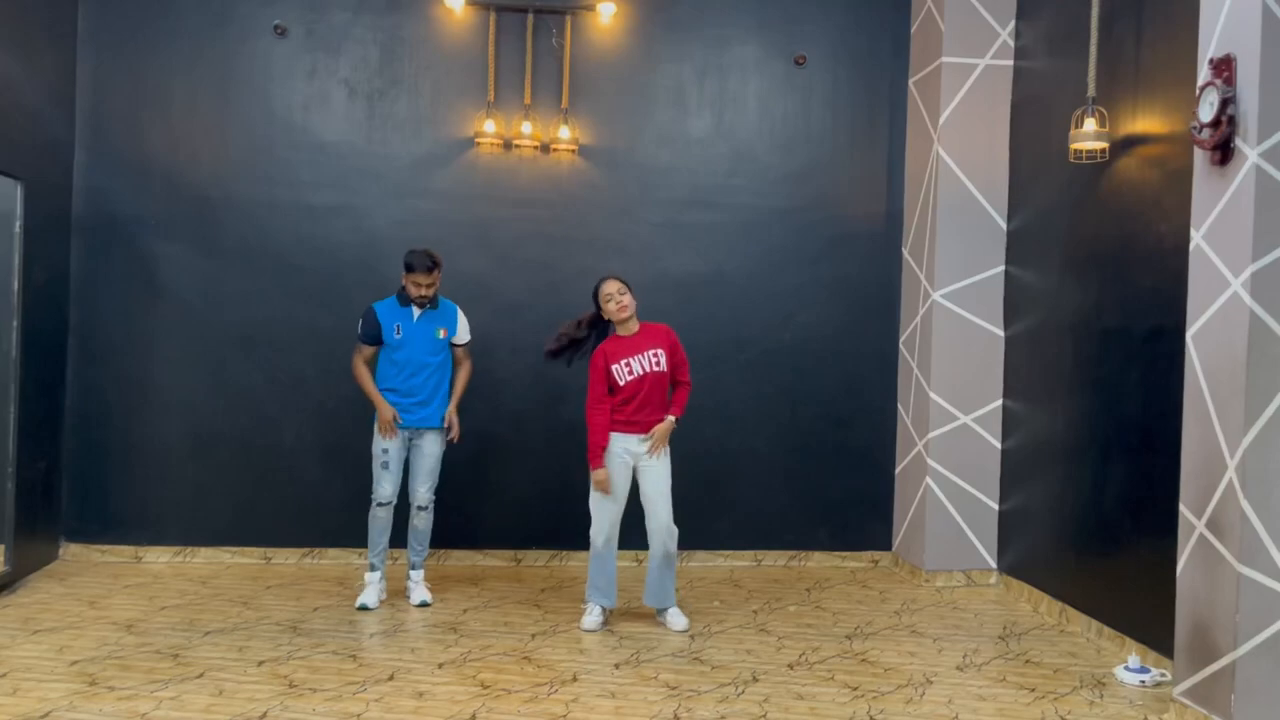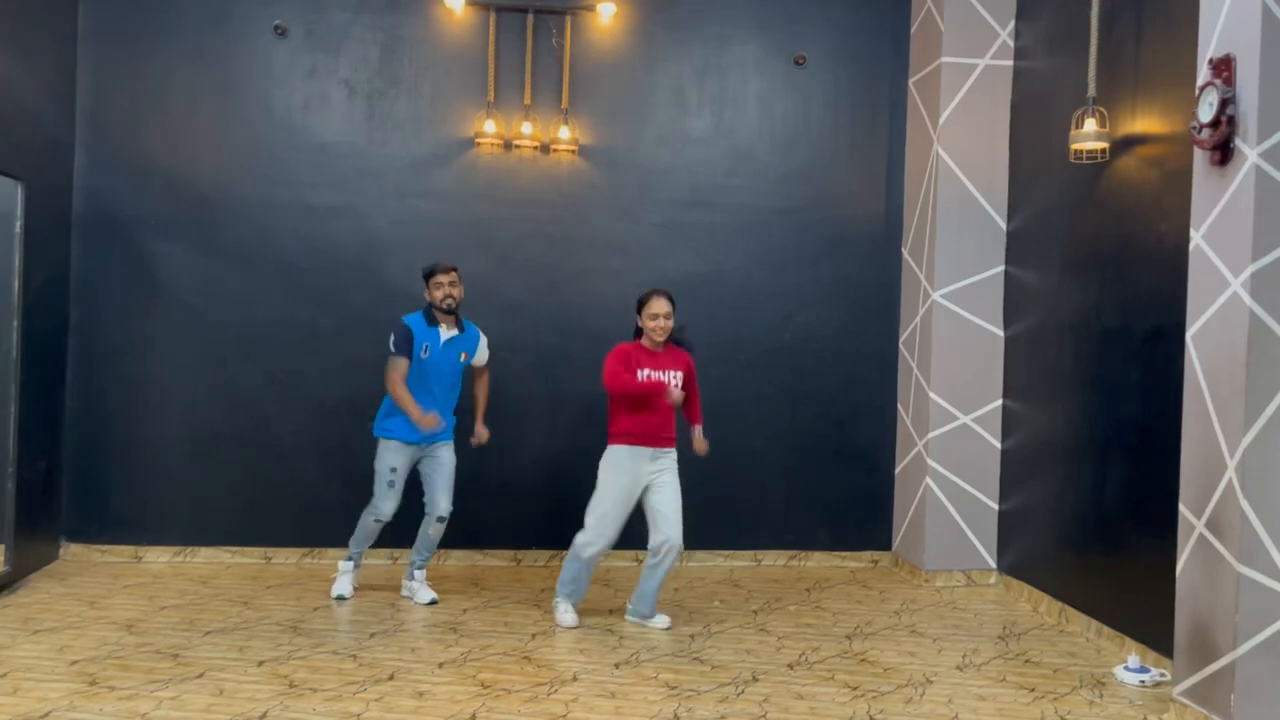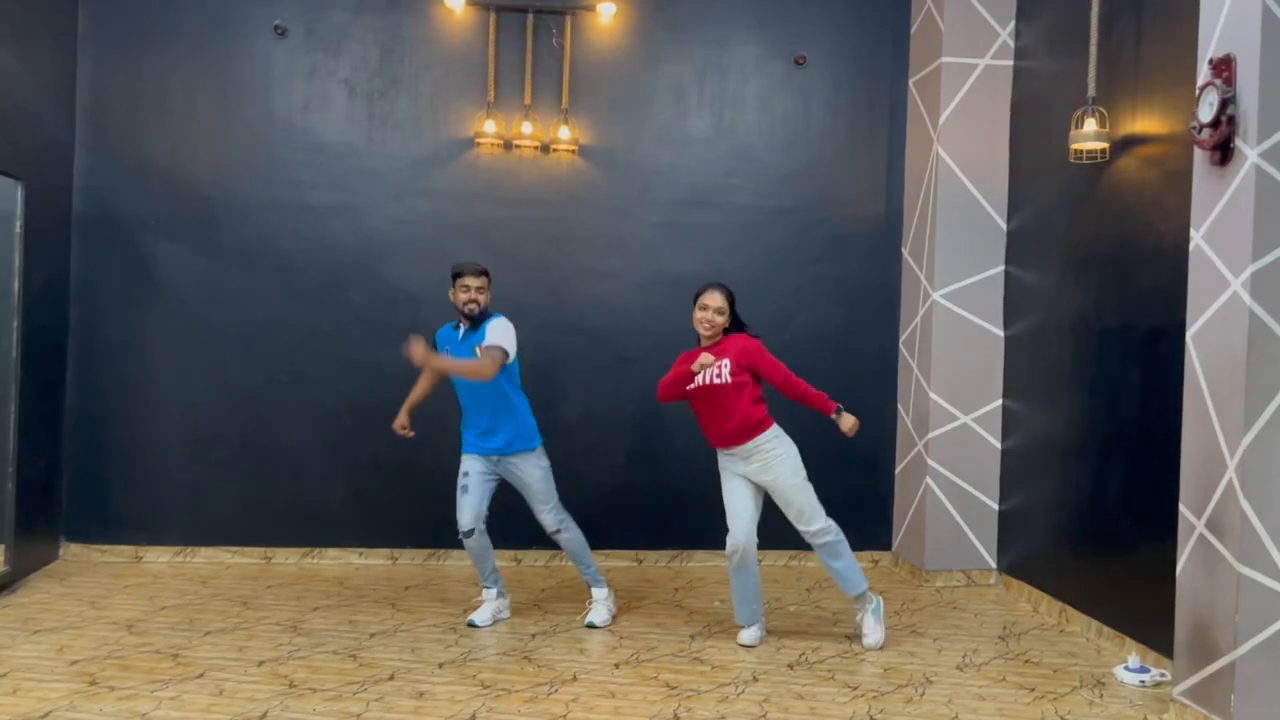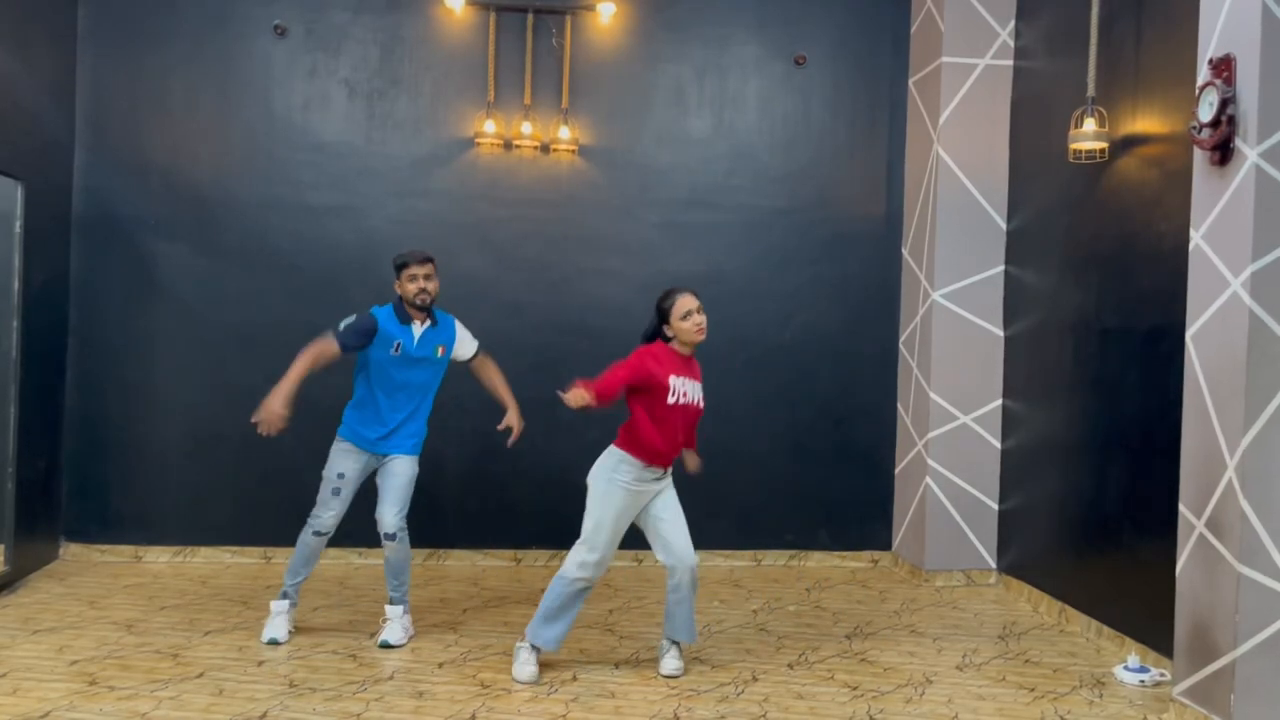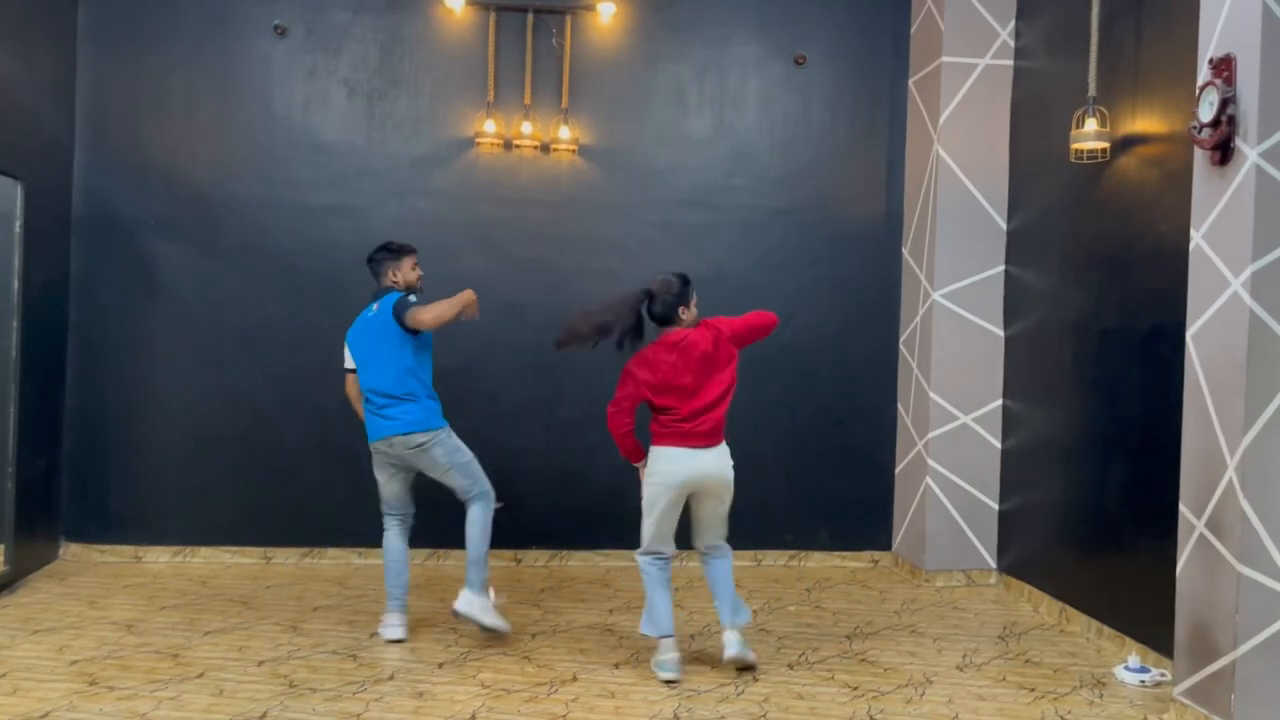
dt=1s
person 1, frame 1
left shoulder: (663, 336)
right shoulder: (602, 353)
left elbow: (682, 382)
right elbow: (597, 410)
left wrist: (670, 420)
right wrist: (597, 462)
left hip: (652, 441)
right hip: (614, 443)
left knee: (662, 526)
right knee: (604, 527)
left ankle: (664, 603)
right ankle: (597, 603)
person 1, frame 2
left shoulder: (682, 359)
right shoulder: (626, 352)
left elbow: (691, 393)
right elbow: (612, 382)
left wrist: (697, 427)
right wrist: (662, 389)
left hip: (664, 459)
right hip: (626, 454)
left knee: (669, 541)
right knee: (598, 534)
left ankle: (641, 607)
right ankle: (566, 597)
person 1, frame 3
left shoulder: (743, 347)
right shoulder: (687, 360)
left elbow: (787, 382)
right elbow: (664, 395)
left wrist: (835, 410)
right wrist: (693, 370)
left hip: (768, 448)
right hip: (730, 460)
left knee: (816, 526)
right knee: (740, 538)
left ankle: (865, 602)
right ankle: (749, 620)
person 1, frame 4
left shoulder: (693, 370)
right shoulder: (653, 357)
right elbow: (621, 376)
left wrist: (687, 450)
right wrist: (588, 393)
left hip: (659, 480)
right hip: (621, 472)
left knee: (683, 562)
right knee: (588, 563)
left ankle: (672, 643)
right ankle: (531, 645)
person 1, frame 5
left shoulder: (641, 361)
right shoulder: (718, 334)
left elbow: (618, 418)
right elbow: (768, 320)
left wrist: (639, 462)
left hip: (666, 463)
right hip: (715, 460)
left knee: (653, 554)
right knee: (713, 547)
left ankle: (665, 647)
right ankle: (733, 635)
person 2, frame 1
left shoulder: (453, 315)
right shoulder: (378, 313)
left elbow: (463, 362)
right elbow: (361, 362)
left wrist: (453, 406)
right wrist: (379, 404)
left hip: (432, 424)
right hip: (392, 420)
left knee: (423, 500)
right knee: (384, 496)
left ankle: (416, 576)
right ankle: (375, 577)
person 2, frame 2
left shoulder: (474, 337)
right shoulder: (408, 328)
left elbow: (481, 374)
right elbow: (393, 380)
left wrist: (479, 420)
right wrist: (417, 415)
left hip: (440, 437)
right hip: (398, 433)
left knee: (441, 510)
right knee: (383, 510)
left ankle: (415, 576)
right ankle: (349, 563)
person 2, frame 3
left shoulder: (499, 327)
right shoulder: (444, 336)
left elbow: (486, 370)
right elbow: (436, 372)
left wrist: (430, 358)
right wrist: (405, 409)
left hip: (520, 447)
right hip: (477, 450)
left knee: (553, 520)
right knee: (468, 525)
left ankle: (599, 591)
right ankle: (495, 596)
person 2, frame 4
left shoulder: (449, 331)
right shoulder: (374, 323)
left elbow: (482, 363)
right elbow: (317, 351)
left wrist: (511, 407)
right wrist: (282, 392)
left hip: (403, 447)
right hip: (356, 440)
left knee: (391, 528)
right knee: (322, 523)
left ankle: (398, 613)
right ankle: (285, 604)
person 2, frame 5
left shoulder: (358, 327)
right shoulder: (404, 306)
left elbow: (352, 387)
right elbow: (429, 319)
right wrist: (462, 300)
left hip: (383, 438)
right hip: (423, 430)
left knee: (395, 521)
right knee: (481, 497)
left ankle: (395, 615)
right ankle: (476, 594)
